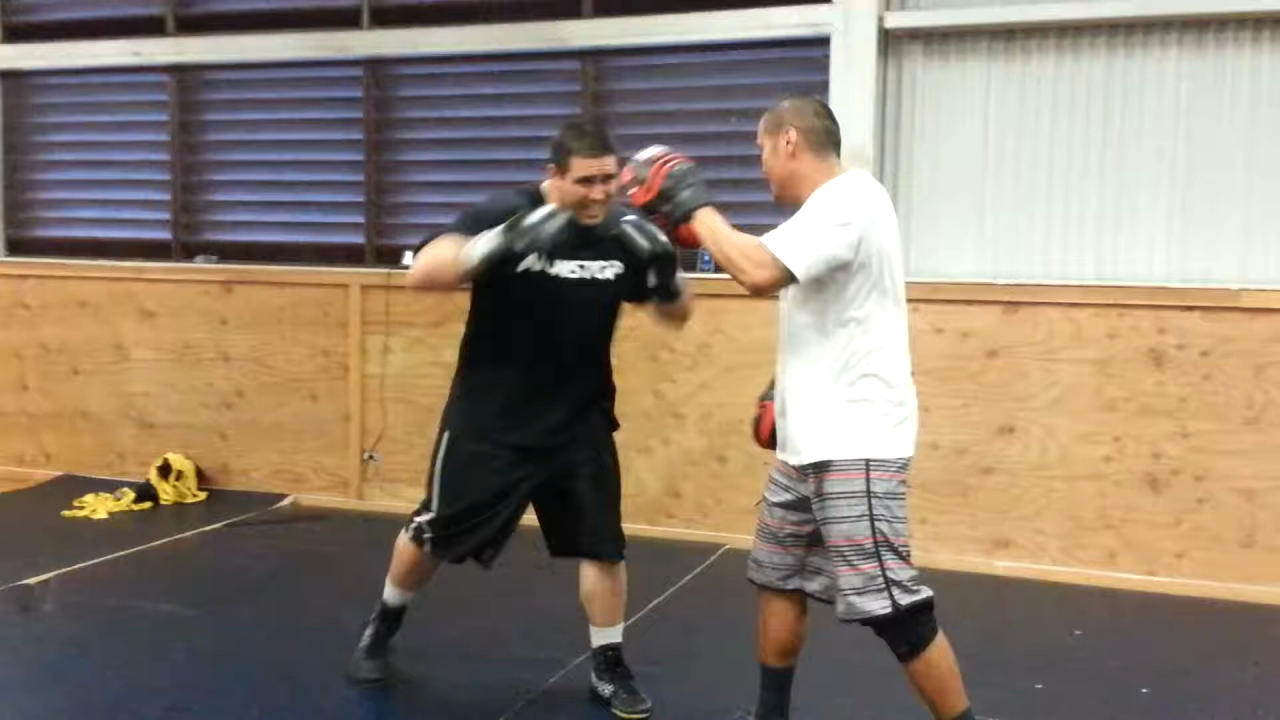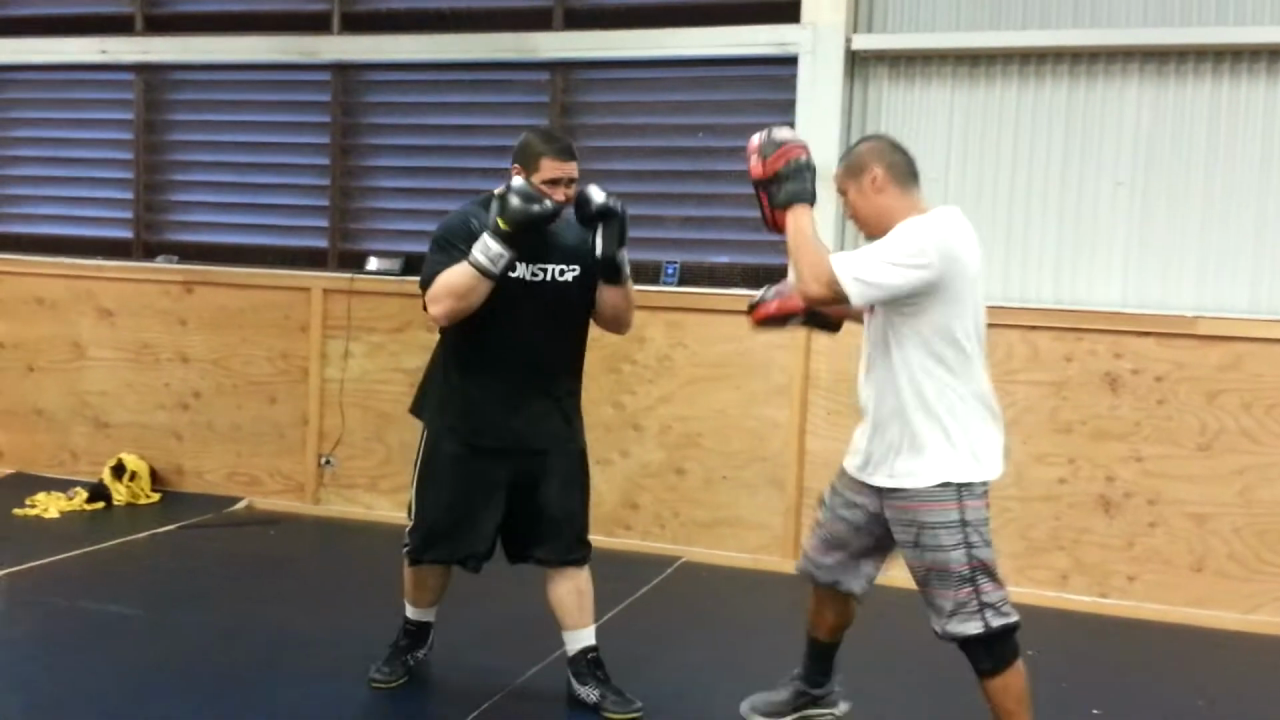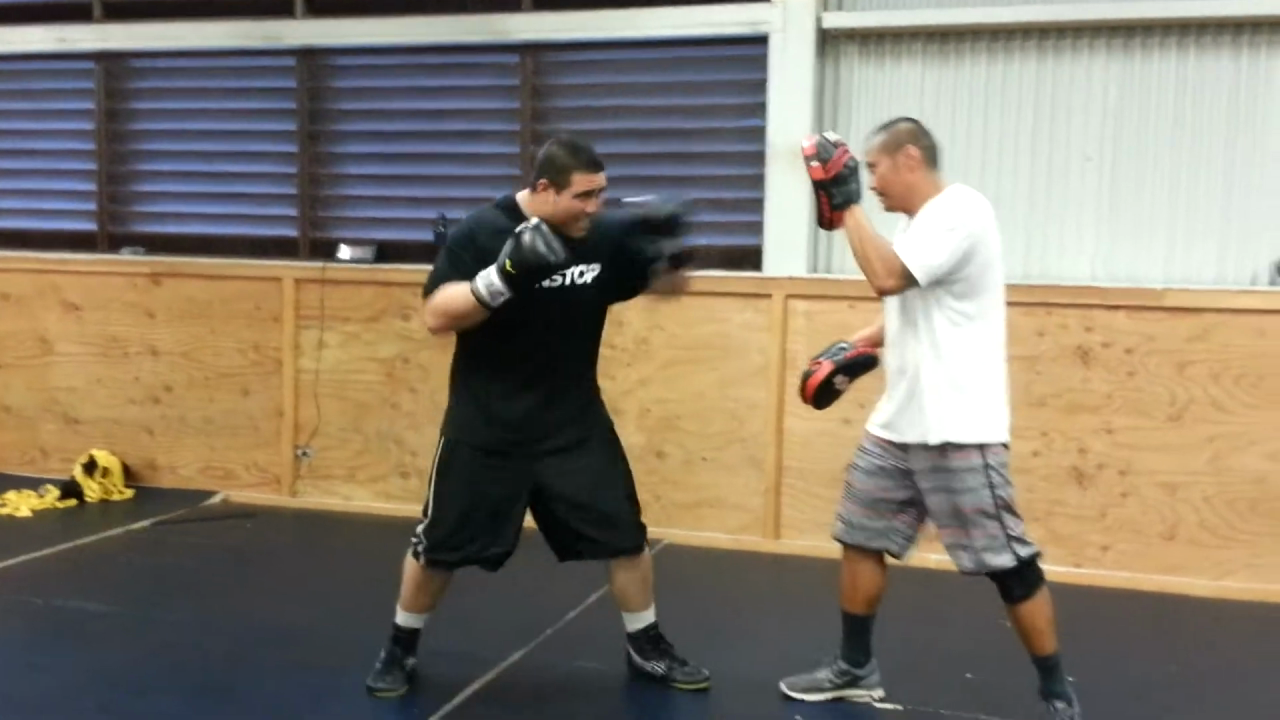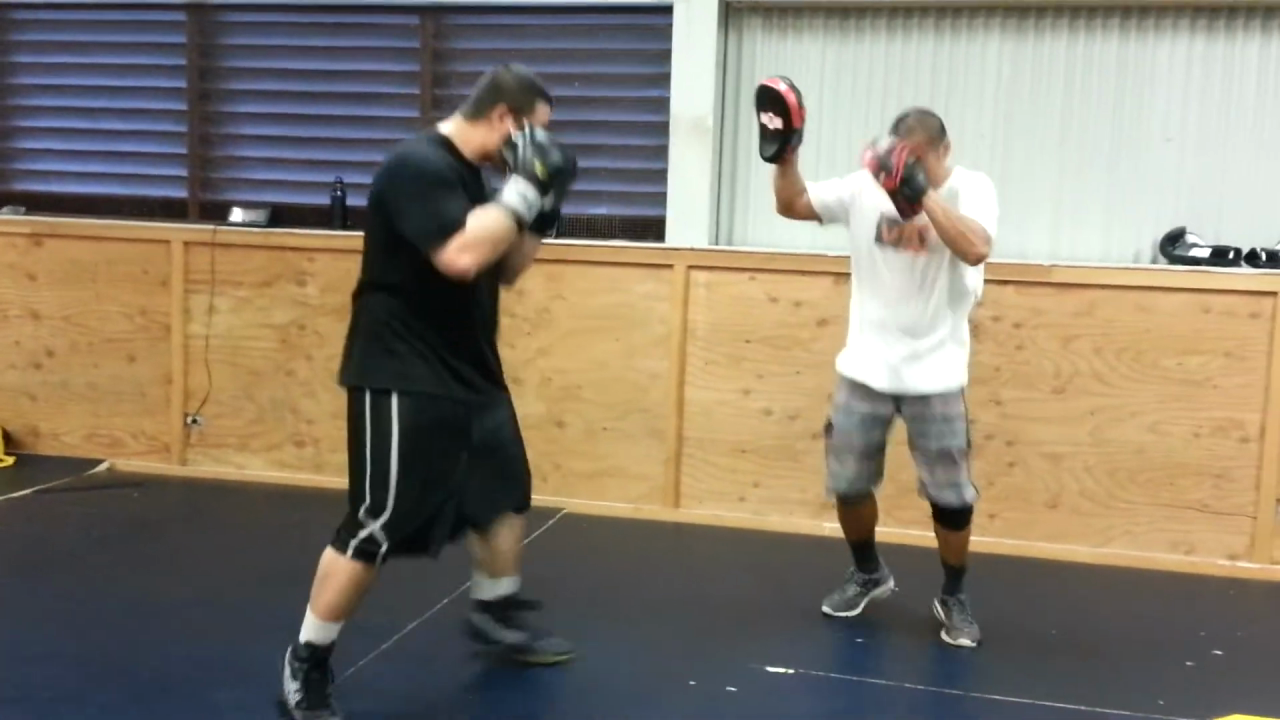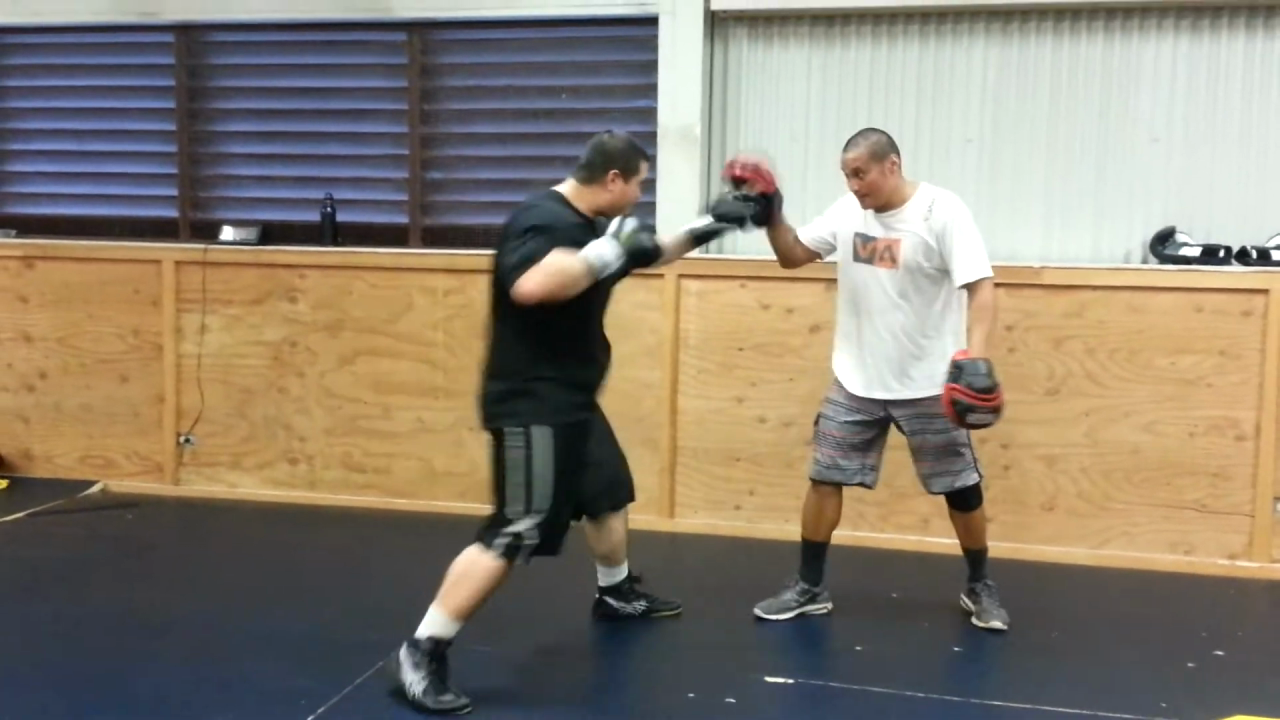
dt=1s
person 1, frame 1
left shoulder: (621, 235)
right shoulder: (505, 214)
left elbow: (677, 313)
right elbow: (423, 271)
left wrist: (662, 271)
right wrist: (502, 241)
left hip: (580, 419)
right hip: (490, 416)
left knee: (601, 544)
right knee: (435, 532)
left ankle: (608, 666)
right ankle: (383, 625)
person 1, frame 2
left shoulder: (576, 231)
right shoulder: (464, 226)
left elbow: (618, 319)
right elbow: (441, 307)
left wrist: (611, 248)
right wrist: (502, 236)
left hip: (550, 425)
right hip: (465, 424)
left knee: (564, 548)
right knee: (432, 545)
left ankle: (586, 670)
right ankle: (412, 638)
person 1, frame 3
left shoulder: (604, 234)
right shoulder: (479, 231)
left elbow: (664, 277)
right elbow: (436, 317)
left wrist: (667, 237)
right wrist: (504, 274)
left hip: (570, 416)
right hip: (487, 423)
left knee: (623, 537)
right knee: (438, 546)
left ankle: (648, 647)
right ankle: (401, 646)
person 1, frame 4
left shoulder: (471, 173)
right shoulder: (417, 167)
left elbow: (507, 267)
right elbow: (462, 256)
left wrist: (540, 207)
right wrist: (525, 186)
left hip: (469, 370)
right hip: (403, 377)
left knee: (503, 494)
right knee: (375, 528)
left ankle: (498, 613)
right ankle: (307, 661)
person 1, frame 5
left shoulder: (587, 222)
right shoulder: (544, 220)
left elbow: (648, 250)
right elbow: (532, 286)
left wrist: (706, 224)
right wrist: (607, 250)
left hip: (567, 395)
right hip: (528, 401)
left knee: (609, 490)
right knee: (516, 528)
left ankle: (617, 592)
right ankle: (422, 654)
person 2, frame 1
left shoulder: (850, 199)
right shoulder: (826, 208)
left elbow: (759, 272)
left wrist: (694, 209)
right wrist: (789, 382)
left hip: (855, 444)
right hip: (808, 440)
left knee: (889, 605)
right knee: (776, 577)
person 2, frame 2
left shoulder: (933, 237)
right shoulder: (910, 241)
left elbow: (820, 288)
left wrist: (795, 204)
right wrist: (803, 299)
left hip: (939, 469)
right hip: (879, 456)
left knee: (978, 625)
right knee: (830, 573)
person 2, frame 3
left shoulder: (962, 211)
right shoulder: (919, 222)
left elbow: (887, 277)
left wrist: (848, 203)
right wrist: (854, 348)
left hip: (961, 429)
right hip: (897, 423)
left knee: (1009, 563)
right knee: (860, 538)
right ankle: (856, 668)
person 2, frame 4
left shoulder: (972, 189)
right shoulder: (865, 185)
left elbow: (974, 247)
right elbow: (793, 205)
left wrist: (922, 192)
right wrist: (784, 152)
left hip: (934, 378)
right hip: (864, 372)
left knee: (951, 499)
right knee: (848, 486)
left ankle: (953, 597)
right ankle: (868, 573)
person 2, frame 5
left shoulder: (944, 212)
right shoulder: (848, 211)
left elbow: (979, 286)
right elbow: (795, 255)
left wrist: (977, 356)
right wrist: (771, 216)
left hip: (927, 385)
right hip: (856, 381)
left knee: (961, 486)
right knee: (825, 477)
left ankle: (979, 587)
right ankle: (809, 587)
